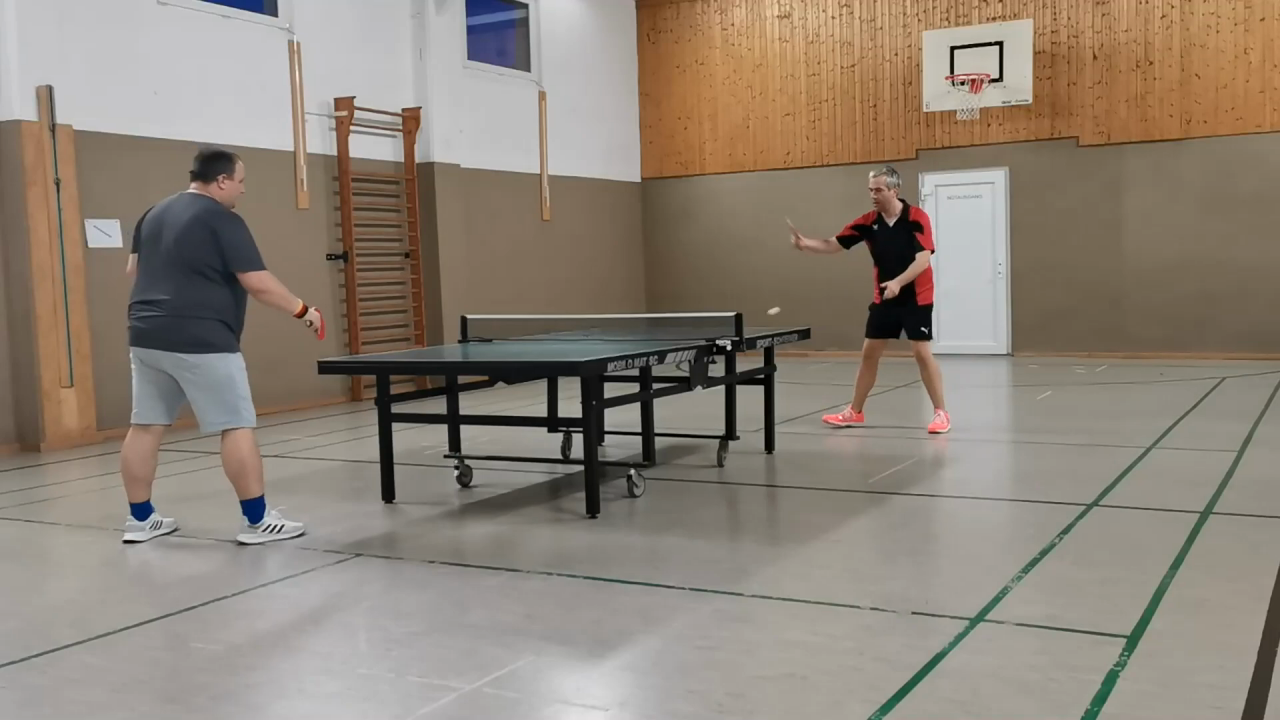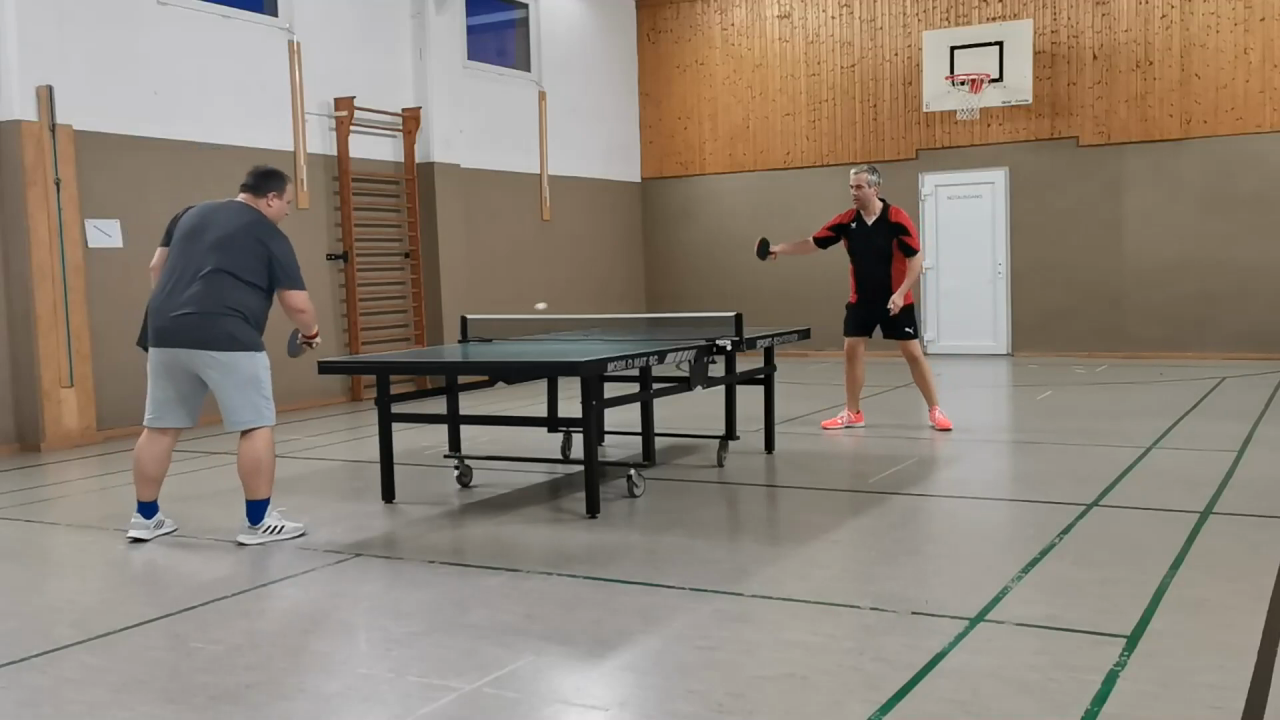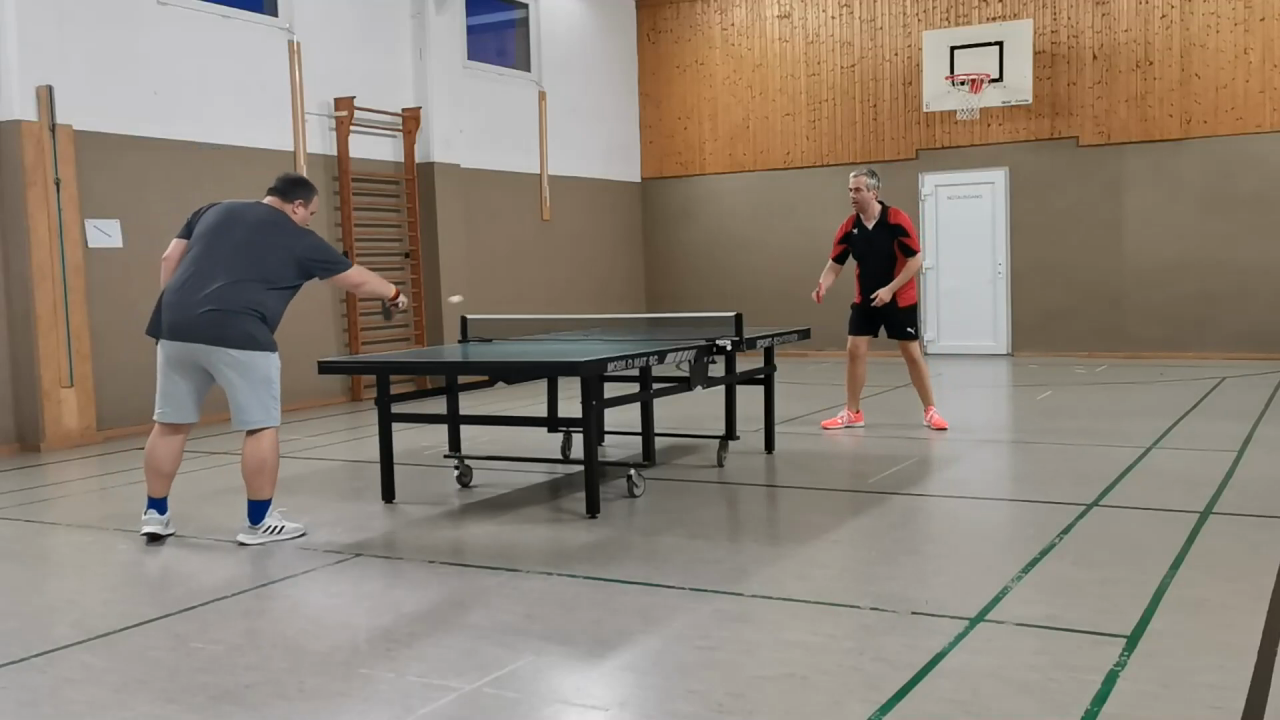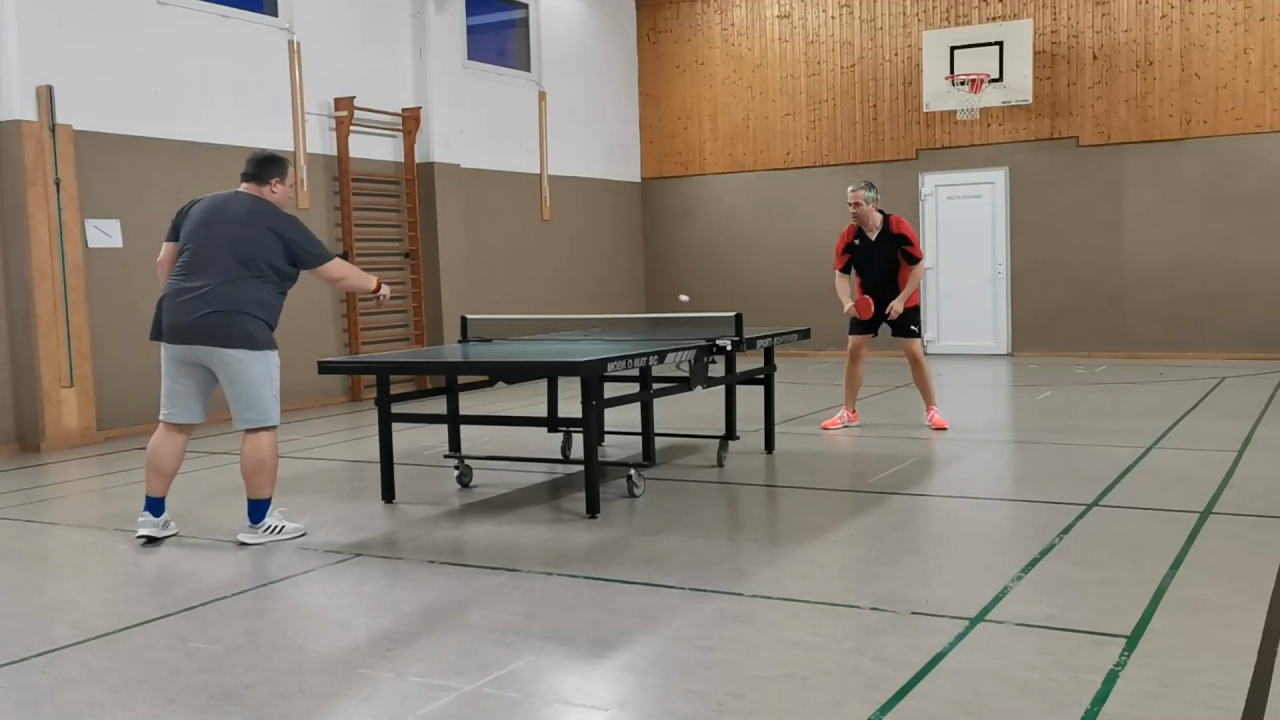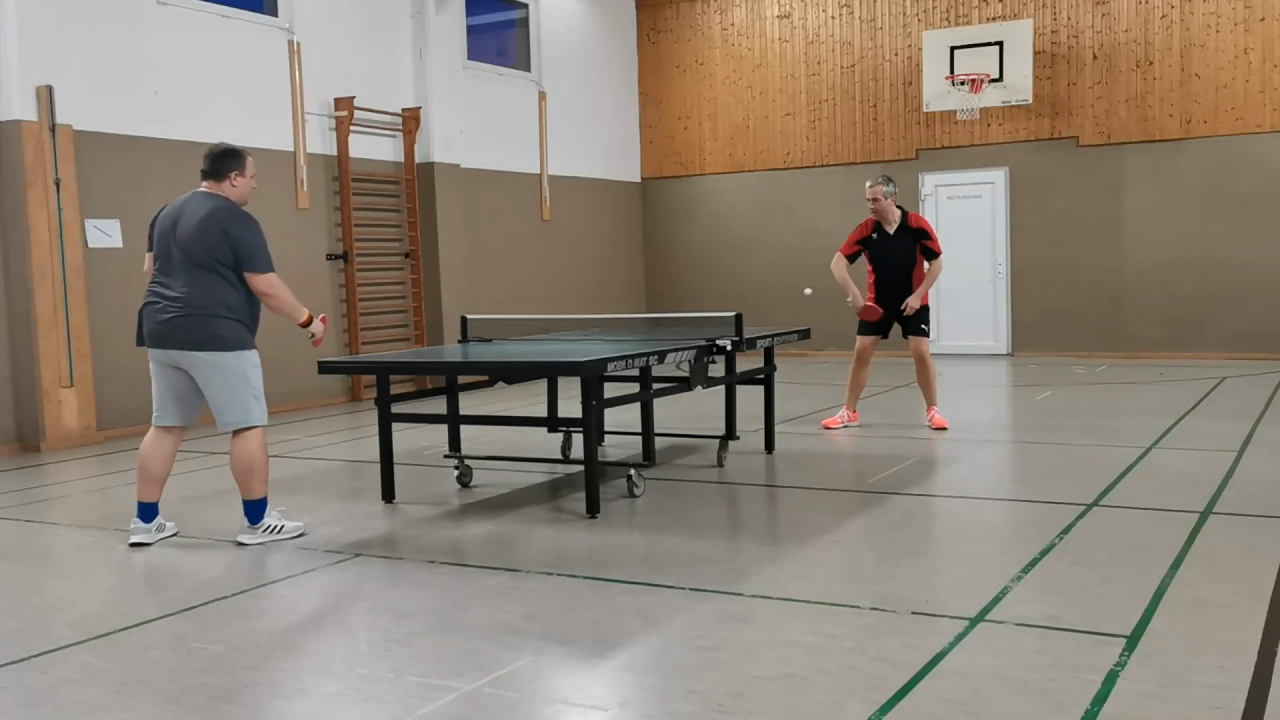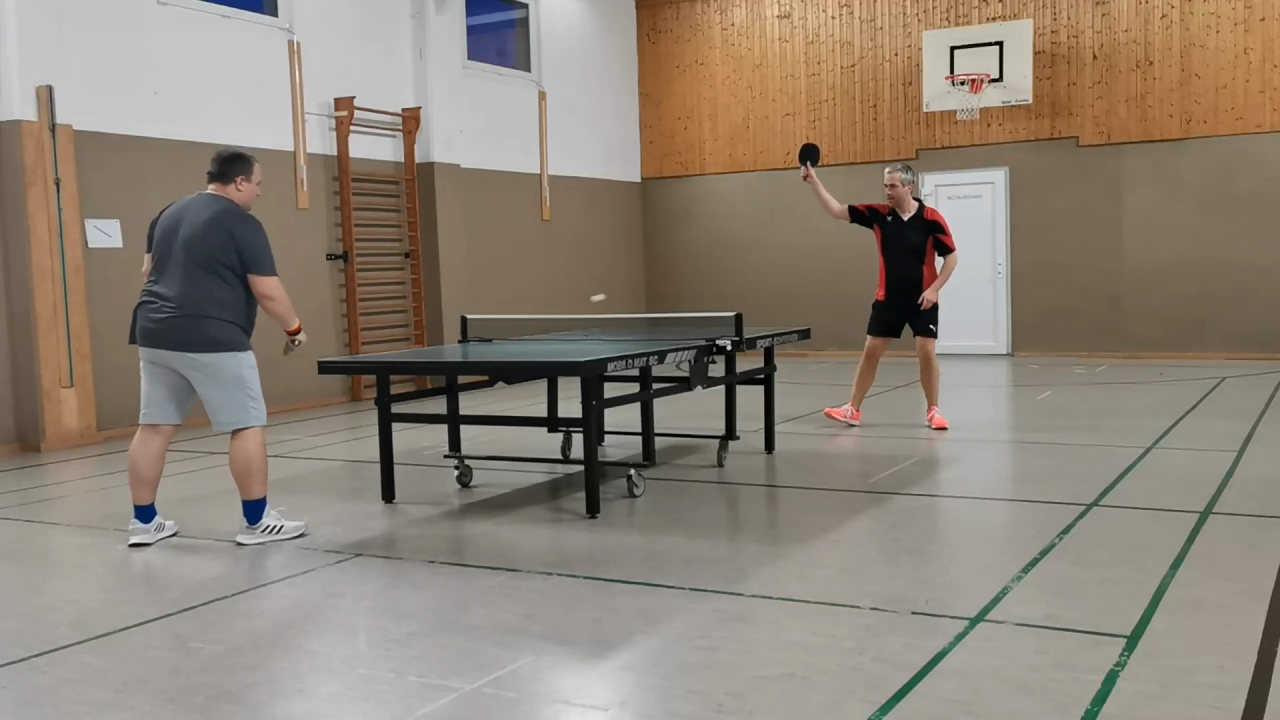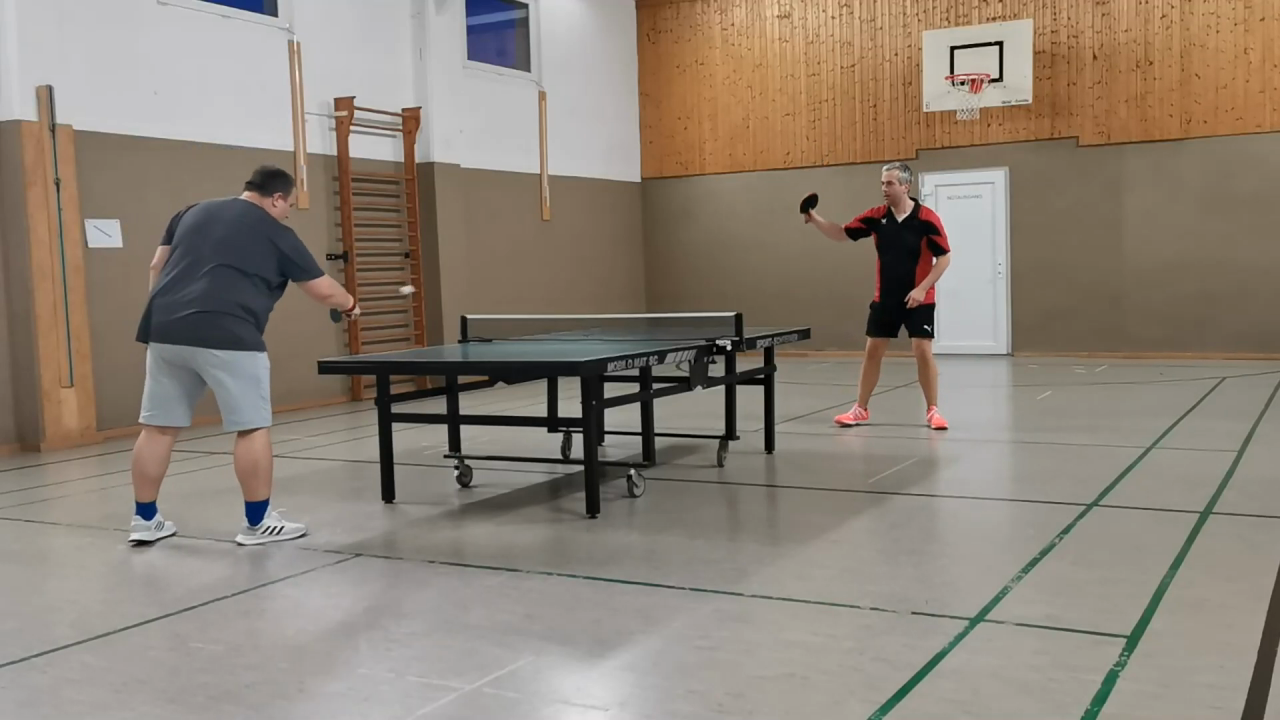
dt=0.3s
person 1, frame 1
left shoulder: (154, 214)
right shoulder: (223, 221)
left elbow: (134, 270)
right elbow: (258, 284)
right wrist: (302, 309)
left hip: (147, 336)
right hip: (202, 340)
left knee: (145, 426)
right knee: (236, 427)
left ankle: (140, 519)
right ankle: (257, 520)
person 1, frame 2
left shoulder: (191, 214)
right shoulder: (269, 236)
left elbow: (157, 266)
right elbow: (299, 303)
right wrist: (310, 333)
left hip: (166, 335)
right hip: (226, 339)
left knee: (160, 427)
right knee: (256, 426)
left ankle: (146, 518)
right ankle: (259, 521)
person 1, frame 3
left shoulder: (213, 212)
right shoulder: (298, 239)
left elbow: (170, 259)
right elbow: (354, 278)
right wrist: (393, 293)
left hip: (177, 329)
right hip: (238, 336)
left knee: (170, 423)
right knee: (261, 427)
left ankle: (155, 514)
right ankle: (259, 522)
person 1, frame 4
left shoulder: (196, 208)
right shoulder: (282, 225)
left elbow: (166, 262)
right elbow: (334, 271)
right wrist: (375, 285)
left hip: (180, 330)
right hip: (238, 335)
left knee: (174, 423)
right knee: (260, 426)
left ankle: (152, 515)
right ankle: (259, 522)
person 1, frame 5
left shoulder: (167, 213)
right shoulder: (237, 221)
left elbow: (150, 269)
right elbow: (265, 287)
right wrist: (308, 319)
left hip: (162, 334)
right hip: (216, 338)
left knee: (165, 426)
right knee: (247, 426)
left ankle: (145, 521)
right ankle: (257, 521)
person 1, frame 6
left shoulder: (170, 213)
right shoulder: (242, 223)
left elbow: (149, 271)
right elbow: (268, 290)
right wrist: (294, 327)
left hip: (155, 335)
right hip: (213, 338)
left knee: (155, 427)
right knee: (247, 426)
left ankle: (144, 520)
right ankle: (257, 521)
person 1, frame 7
left shoulder: (192, 213)
right shoulder: (277, 234)
left elbow: (157, 266)
right elbow: (323, 289)
right wrist: (350, 304)
left hip: (167, 334)
right hip: (226, 338)
left knee: (159, 426)
right knee: (252, 427)
left ankle: (145, 519)
right ankle: (258, 522)
person 2, frame 1
left shoulder: (917, 218)
right shoulder: (867, 222)
left elbow: (923, 259)
right elbow: (832, 244)
left wrist: (899, 282)
right wrist: (806, 243)
left hip: (915, 299)
right hip: (882, 300)
left knee: (922, 353)
right knee: (869, 354)
left ankle: (940, 413)
right ankle: (854, 412)
person 2, frame 2
left shoulder: (897, 218)
right shoulder: (845, 221)
left elbow: (916, 259)
right elbow: (812, 244)
left wrist: (900, 292)
right wrist: (779, 249)
left hip: (895, 300)
right hip: (860, 300)
left knee: (914, 353)
right knee: (852, 352)
left ankle: (935, 410)
right ankle: (853, 413)
person 2, frame 3
left shoulder: (897, 220)
right shoulder: (848, 227)
left elbow: (915, 260)
right elbow: (834, 265)
left wrist: (890, 289)
right wrist: (822, 286)
left hip: (899, 299)
right hip: (864, 300)
left knee: (912, 354)
right knee: (855, 352)
left ankle: (930, 411)
right ankle: (851, 412)
person 2, frame 4
left shoulder: (899, 228)
right shoulder: (848, 237)
left elbow: (918, 267)
right elbow: (840, 276)
left wrist: (900, 300)
right wrist: (847, 302)
left hip: (902, 302)
left knee: (914, 353)
right knee: (854, 351)
left ankle: (932, 410)
right ankle: (849, 412)
person 2, frame 5
left shoulder: (918, 225)
right shoulder: (865, 230)
left elbow: (936, 263)
right elbow: (838, 262)
left wrist: (918, 295)
right wrist: (853, 292)
left hip: (913, 300)
right hip: (876, 302)
left knee: (921, 353)
right knee: (862, 352)
left ankle: (933, 411)
right ankle: (849, 412)
person 2, frame 6
left shoulder: (932, 219)
right shoulder: (879, 214)
left elbow: (951, 258)
right elbow: (838, 210)
left wrist: (934, 289)
right wrist: (813, 180)
left hip: (922, 300)
right hip: (888, 299)
left knee: (926, 352)
right knee: (871, 352)
left ankle: (933, 411)
right ankle: (852, 409)
person 2, frame 7
left shoulder: (927, 218)
right shoulder: (876, 216)
left elbow: (944, 258)
right elbow: (840, 234)
left wrist: (922, 288)
right wrist: (815, 220)
left hip: (918, 300)
right hip: (884, 299)
left knee: (923, 352)
right knee: (872, 352)
left ankle: (932, 411)
right ankle: (861, 409)
